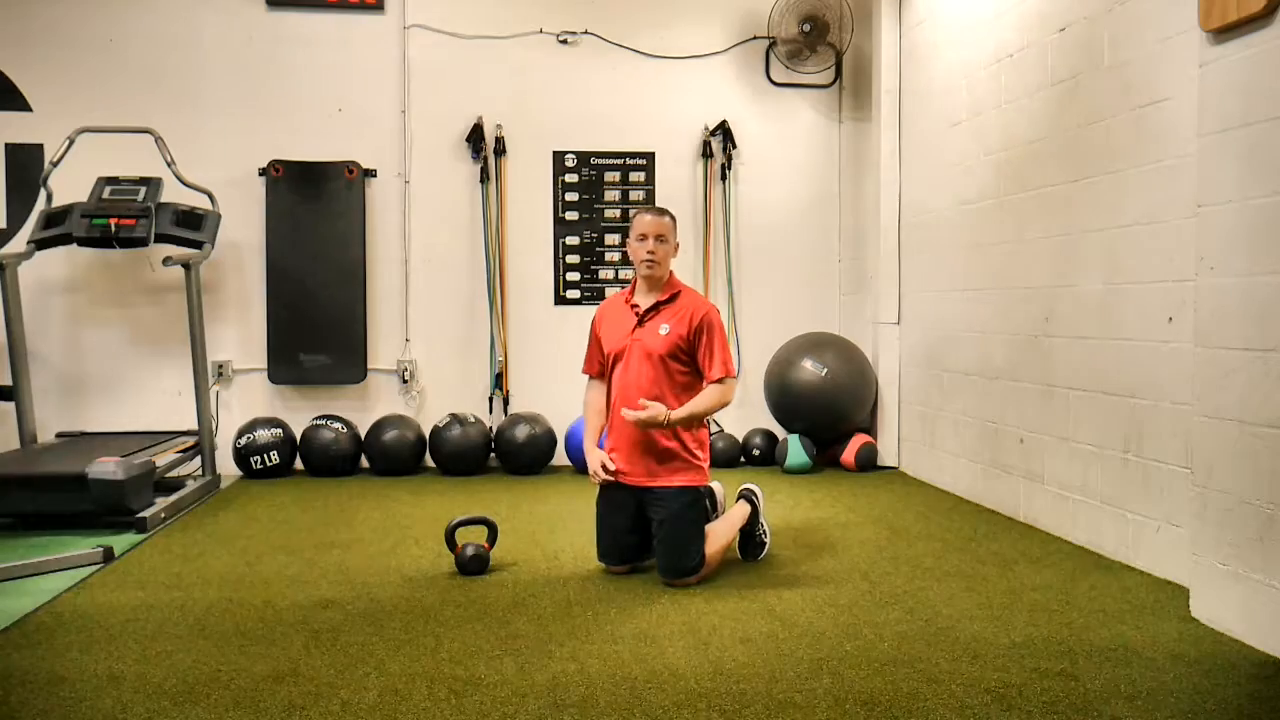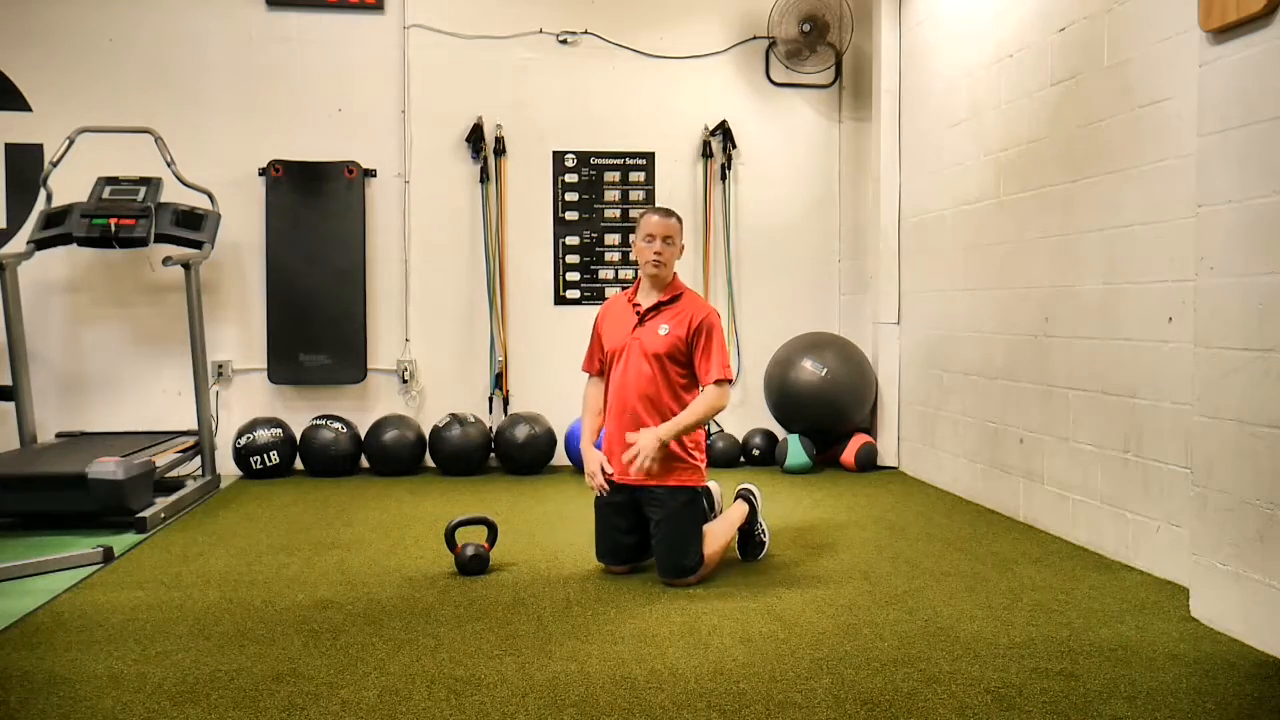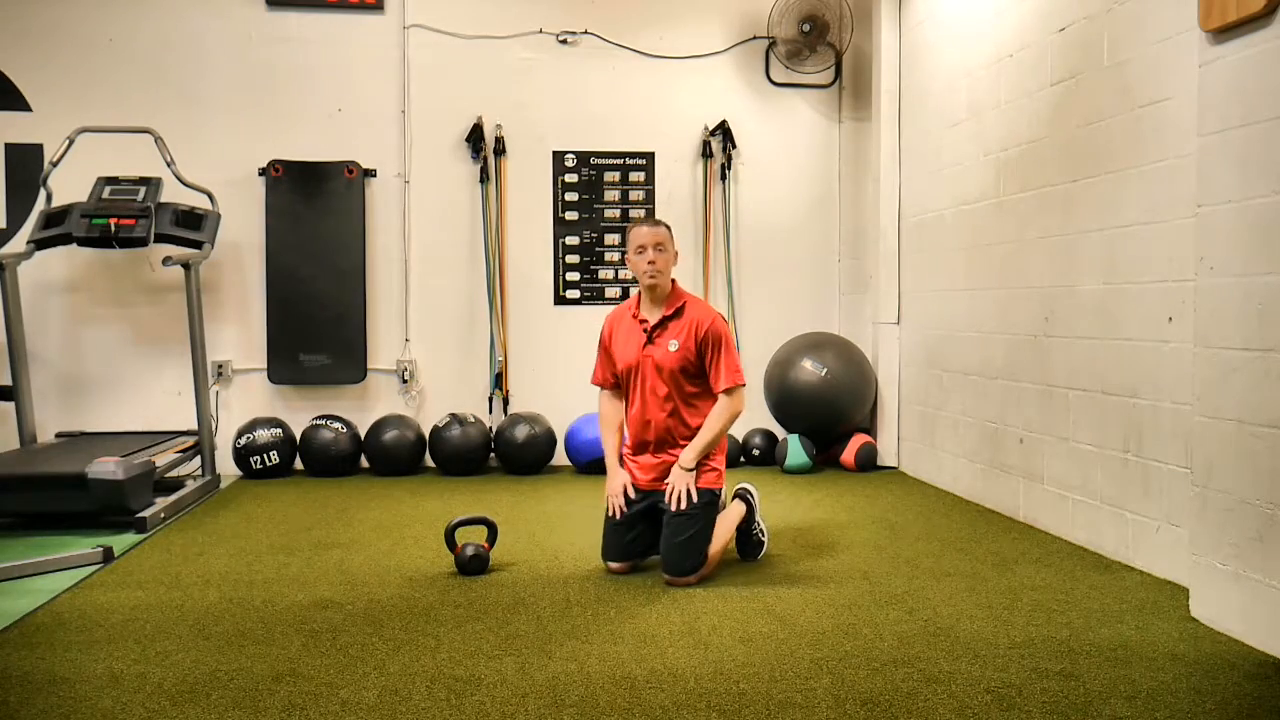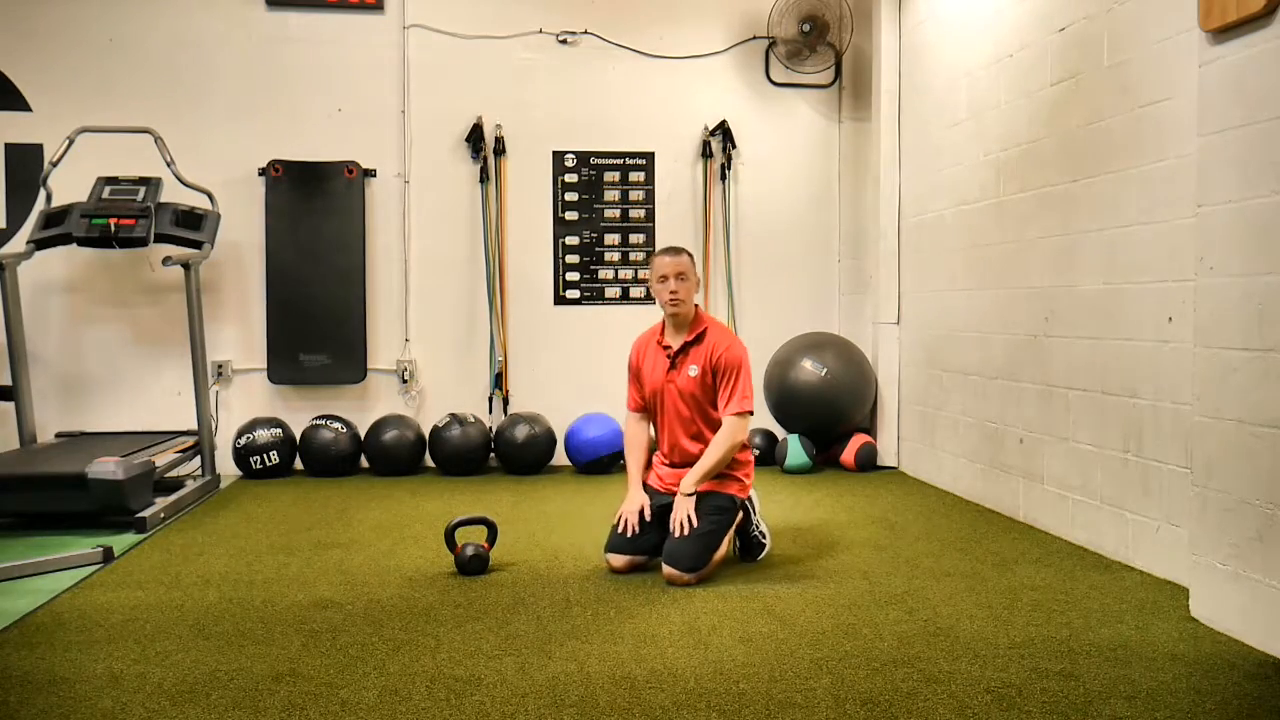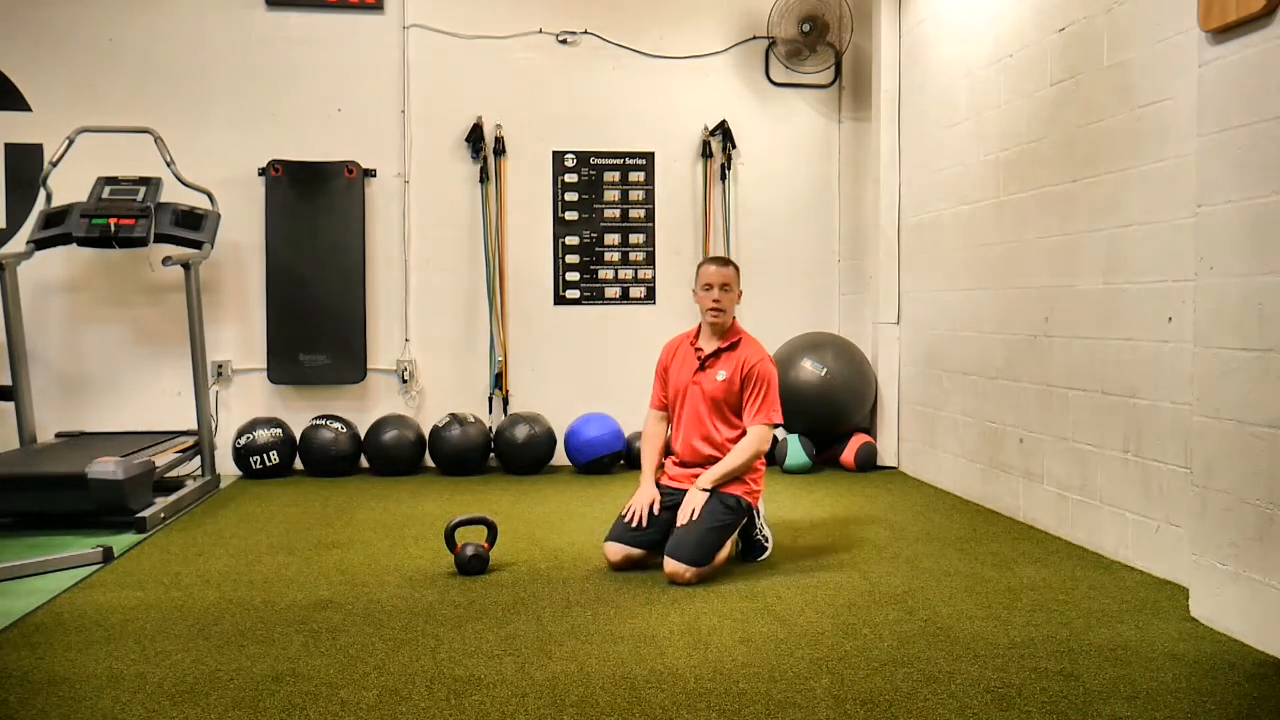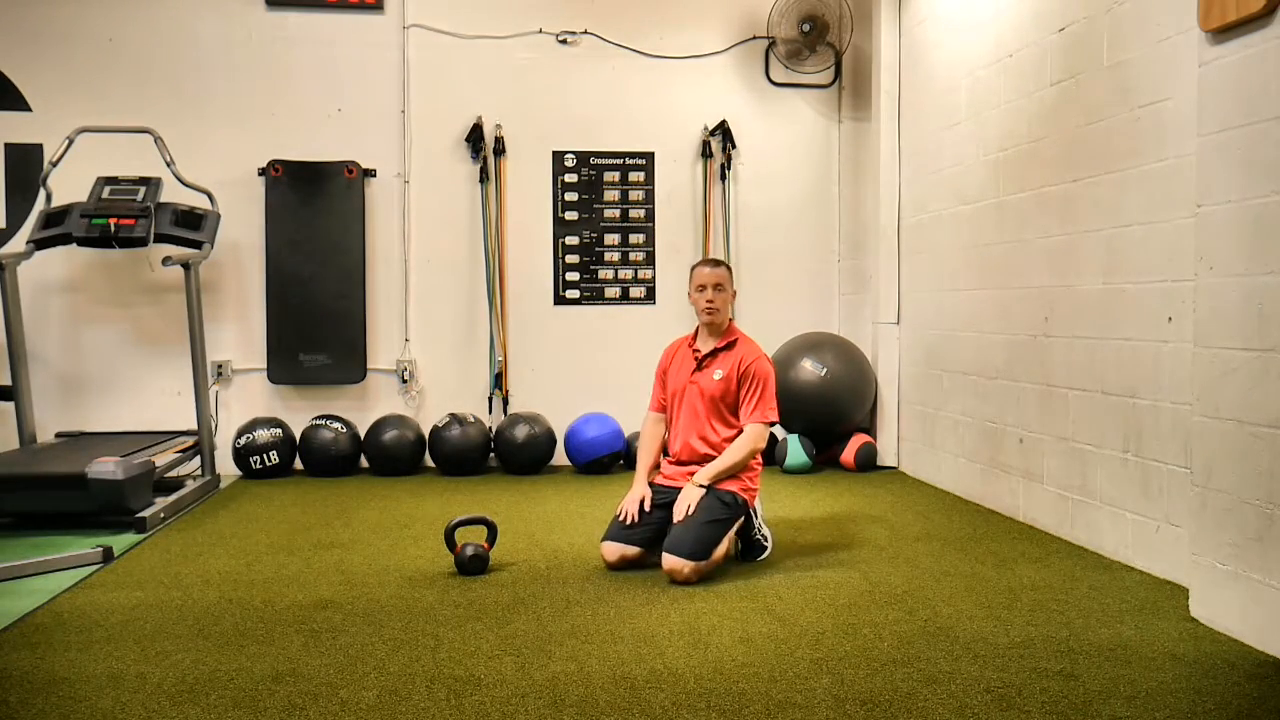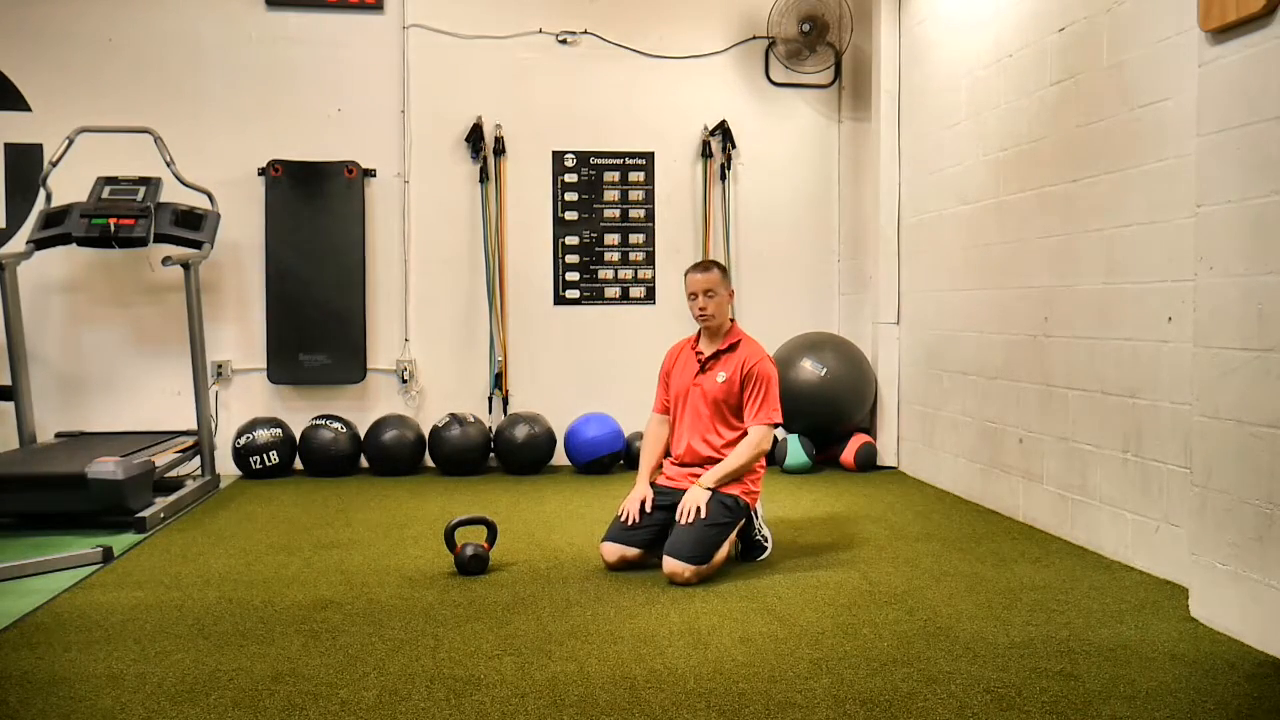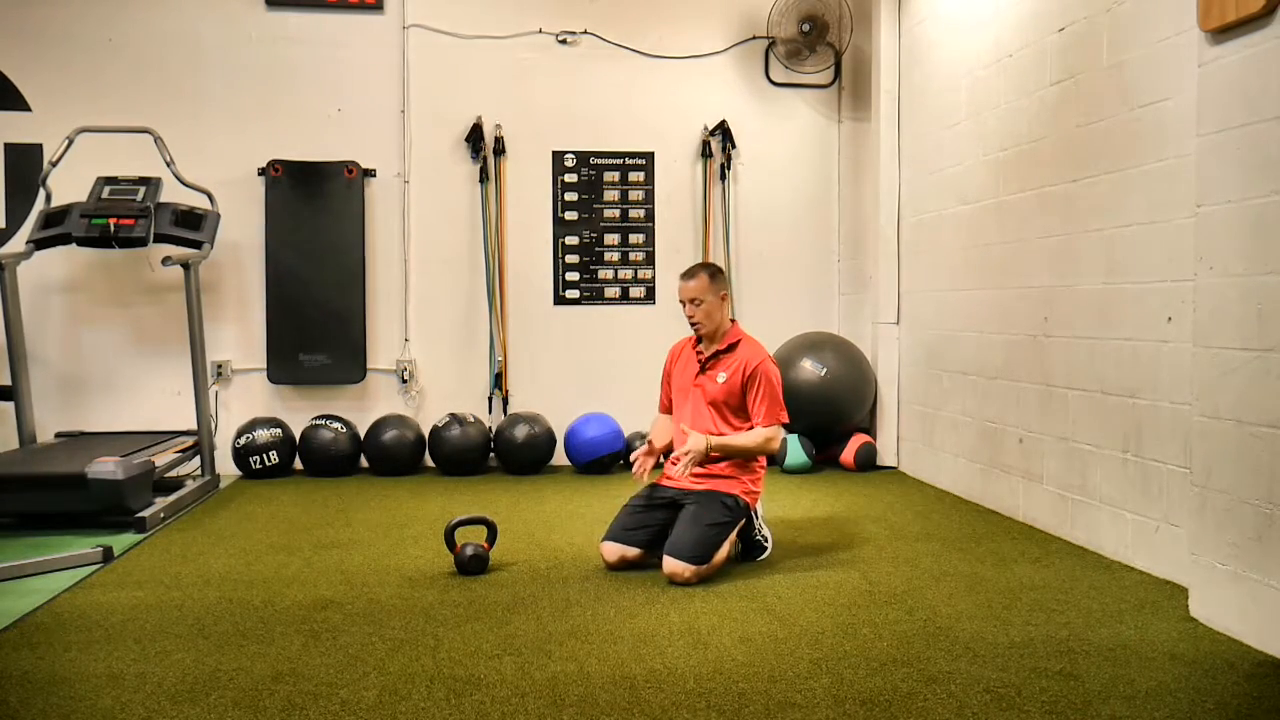
dt=0.4s
person 1, frame 1
left shoulder: (698, 311)
right shoulder: (607, 312)
left elbow: (723, 389)
right elbow: (597, 384)
left wrist: (669, 418)
right wrist: (590, 445)
left hip: (676, 467)
right hip: (621, 468)
left knee: (680, 575)
right knee: (617, 564)
left ankle: (745, 509)
right ankle: (703, 503)
person 1, frame 2
left shoulder: (698, 314)
right shoulder: (610, 310)
left elbow: (718, 394)
right elbow: (597, 382)
left wrist: (662, 435)
right wrist: (587, 444)
left hip: (673, 468)
right hip: (618, 468)
left knee: (680, 575)
right knee: (617, 565)
left ankle: (742, 510)
right ankle: (701, 504)
person 1, frame 3
left shoulder: (705, 321)
right shoulder: (615, 323)
left elbow: (732, 400)
right elbow: (610, 395)
left wrist: (687, 462)
right wrist: (612, 464)
left hip: (691, 470)
right hip: (636, 471)
left knee: (681, 574)
right knee: (618, 563)
left ankle: (740, 509)
right ankle: (695, 516)
person 1, frame 4
left shoulder: (724, 346)
right shoulder: (642, 348)
left elbow: (736, 431)
right elbow: (637, 419)
left wrist: (689, 488)
right wrist: (634, 487)
left hip: (718, 478)
right hip: (663, 478)
left knee: (679, 571)
right knee: (619, 559)
left ankle: (739, 518)
right ankle: (681, 530)
person 1, frame 5
left shoulder: (754, 359)
right shoulder: (673, 350)
left elbow: (759, 440)
right elbow: (657, 419)
left wrist: (703, 485)
right wrist: (648, 481)
left hip: (728, 483)
right hip: (675, 479)
left knee: (680, 569)
right knee: (617, 553)
left ankle: (740, 526)
right ankle: (689, 530)
person 1, frame 6
left shoulder: (751, 359)
right shoulder: (673, 353)
left elbow: (755, 438)
right elbow: (656, 421)
left wrist: (700, 481)
right wrist: (640, 481)
left hip: (724, 481)
right hip: (671, 478)
left knee: (680, 566)
right knee: (614, 553)
left ankle: (739, 527)
right ankle: (701, 531)
person 1, frame 7
left shoulder: (754, 360)
right shoulder: (676, 354)
left elbow: (761, 440)
right elbow: (660, 421)
left wrist: (705, 483)
right wrist: (642, 481)
left hip: (726, 485)
right hip: (674, 480)
left knee: (680, 569)
right knee: (614, 553)
left ankle: (741, 529)
right ankle: (693, 534)
person 1, frame 8
left shoulder: (754, 360)
right shoulder: (678, 353)
left elbow: (771, 438)
left wrist: (709, 445)
right wrist: (655, 447)
left hip: (726, 484)
right hip: (675, 480)
left knee: (680, 569)
right knee: (614, 553)
left ankle: (740, 529)
